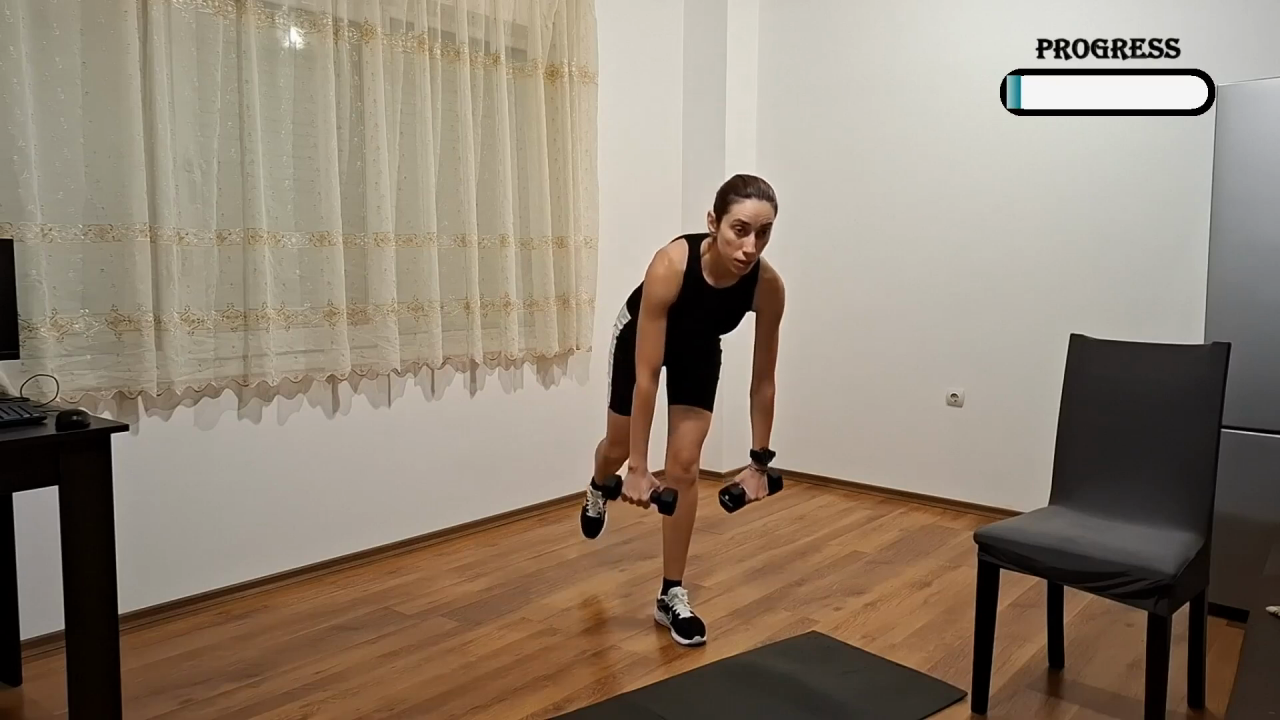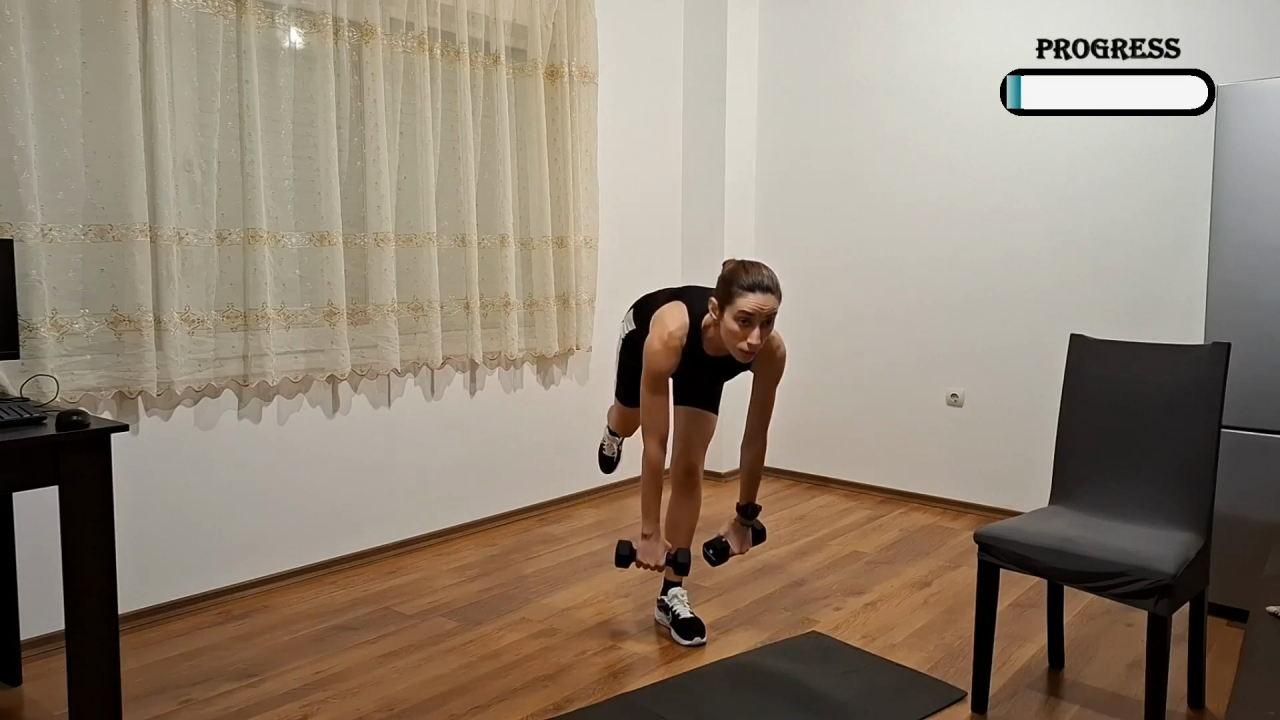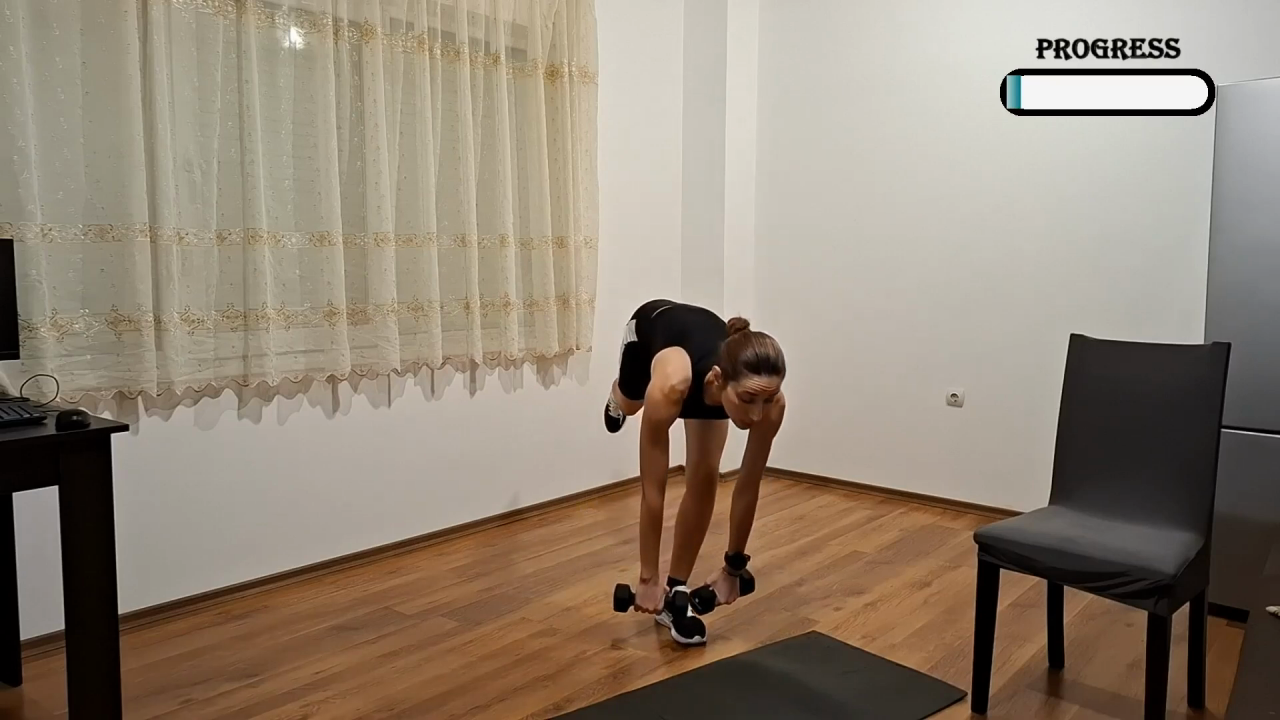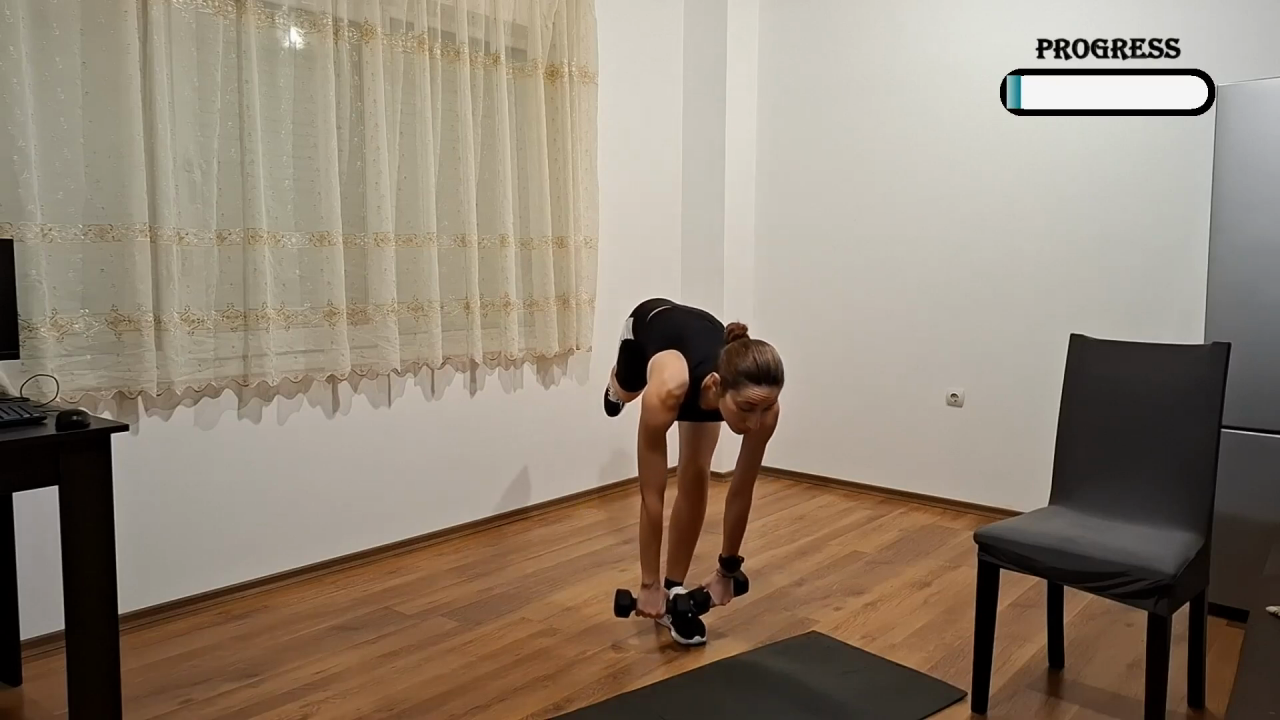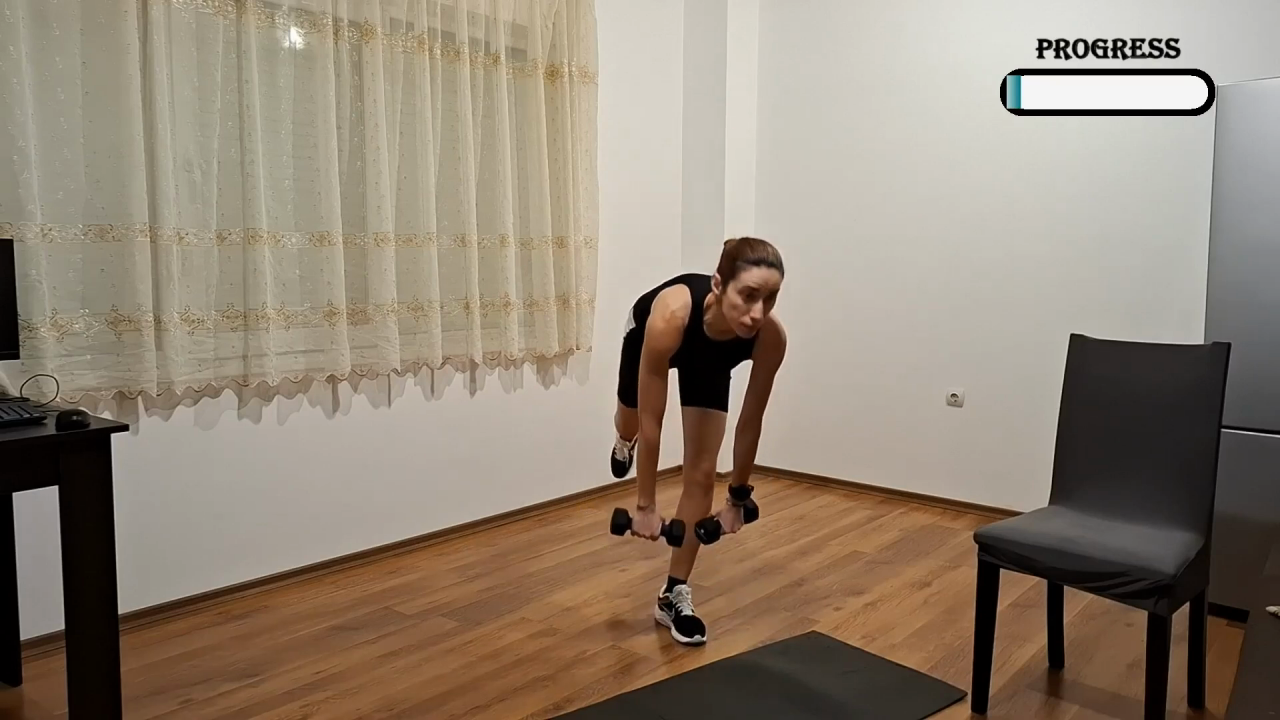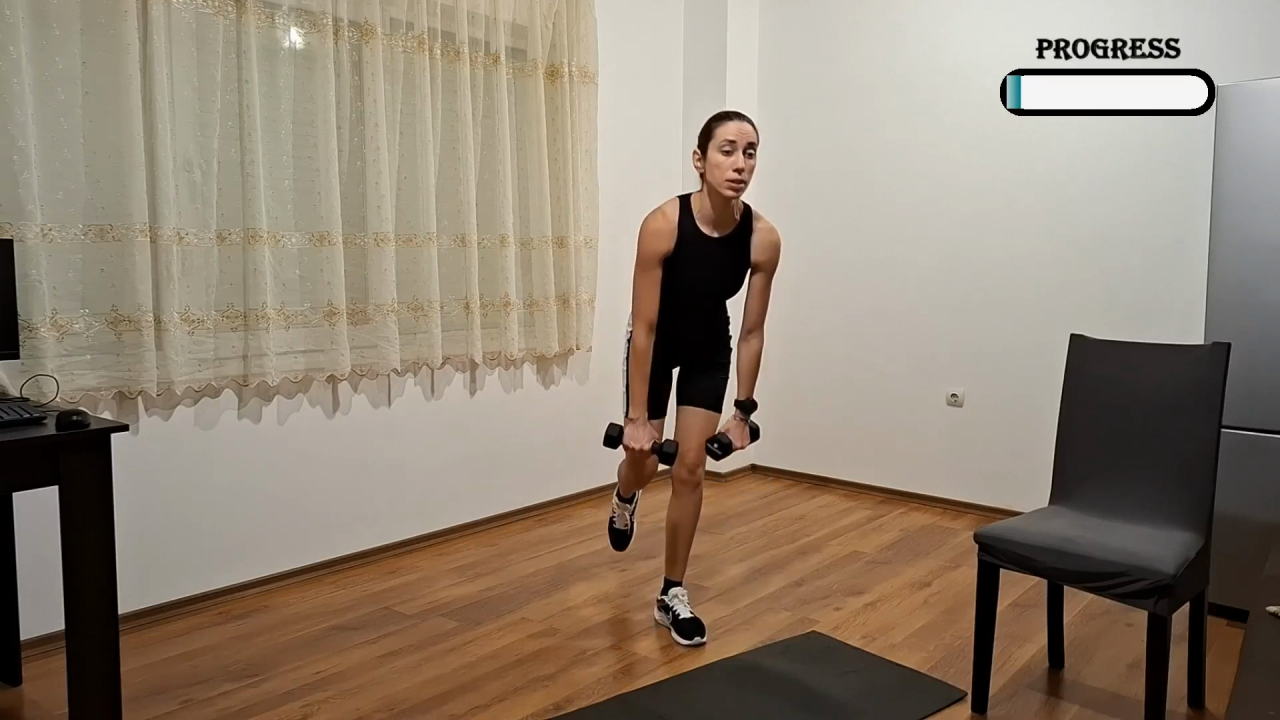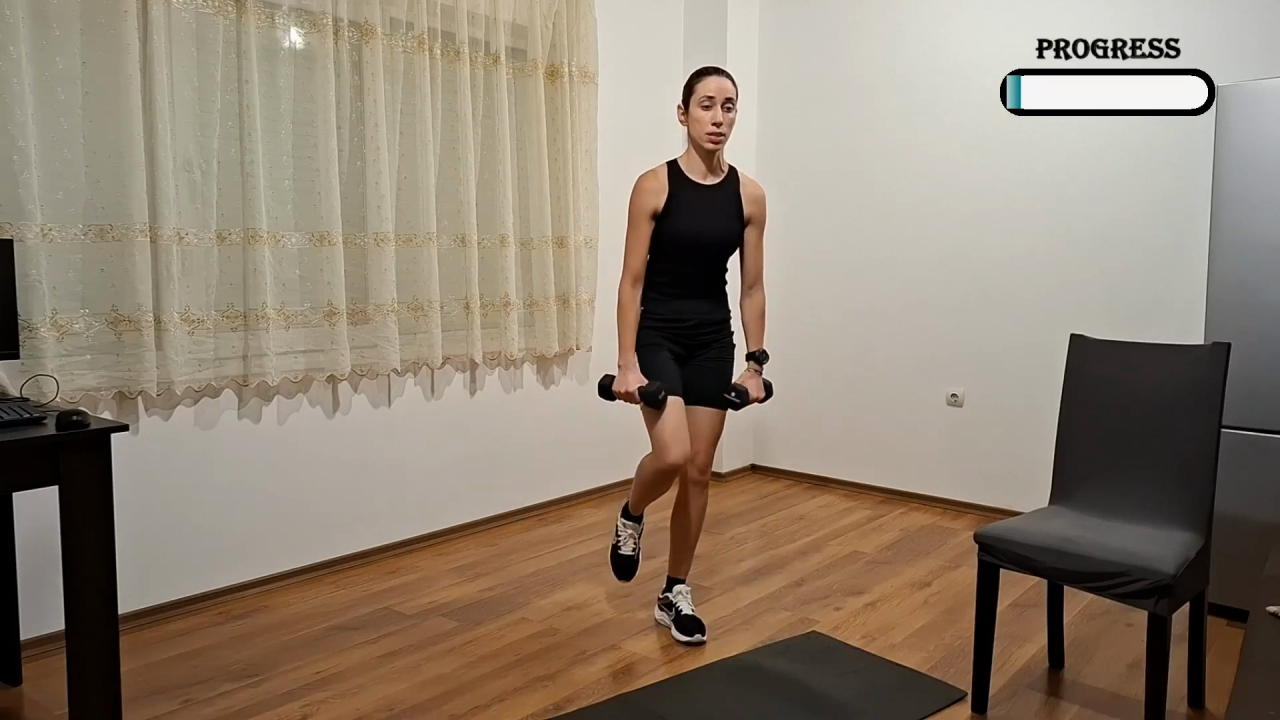
dt=0.5s
person 1, frame 1
left shoulder: (768, 285)
right shoulder: (671, 264)
left elbow: (764, 380)
right elbow: (647, 376)
left wrist: (760, 460)
right wrist: (637, 467)
left hip: (699, 350)
right hip: (640, 334)
left knee: (684, 466)
right knee: (620, 443)
left ankle: (671, 595)
right ankle: (598, 488)
person 1, frame 2
left shoulder: (771, 351)
right shoulder: (669, 334)
left elbow: (755, 440)
right elbow: (654, 444)
left wrist: (744, 517)
right wrist: (649, 532)
right hip: (643, 331)
left knee: (689, 468)
right knee: (628, 421)
left ankle: (672, 594)
right ankle: (613, 434)
person 1, frame 3
left shoulder: (769, 400)
right shoulder: (671, 385)
left elbow: (747, 488)
right elbow: (653, 492)
left wrist: (733, 567)
right wrist: (648, 579)
left hip: (705, 329)
right hip: (651, 325)
left knee: (704, 477)
right knee: (629, 404)
left ankle: (677, 591)
right ankle: (618, 401)
person 1, frame 4
left shoulder: (762, 405)
right shoulder: (668, 389)
left elbow: (741, 492)
right elbow: (652, 497)
left wrist: (727, 570)
right wrist: (649, 583)
left hip: (702, 329)
right hip: (650, 324)
left knee: (696, 477)
right knee: (627, 392)
left ankle: (676, 590)
right ankle: (616, 387)
person 1, frame 5
left shoulder: (771, 337)
right shoulder: (670, 315)
left elbow: (751, 420)
right elbow: (652, 423)
left wrist: (737, 495)
right wrist: (645, 505)
left hip: (710, 364)
right hip: (648, 338)
left knee: (701, 474)
right knee: (630, 424)
left ankle: (675, 595)
right ankle: (625, 442)
person 1, frame 6
left shoulder: (764, 238)
right shoulder: (663, 224)
left elbow: (751, 332)
right elbow: (644, 329)
left wrist: (742, 411)
right wrist: (636, 417)
left hip: (709, 350)
right hip: (658, 346)
left knee: (689, 470)
right knee: (644, 461)
left ankle: (673, 595)
right ankle: (625, 496)
person 1, frame 7
left shoulder: (748, 194)
right shoulder: (654, 185)
left elbow: (752, 286)
right elbow: (631, 281)
left wrist: (755, 360)
right wrist: (626, 364)
left hip: (713, 336)
right hip: (658, 331)
left knee: (698, 470)
right knee: (672, 454)
left ankle: (675, 594)
right ankle: (631, 514)
